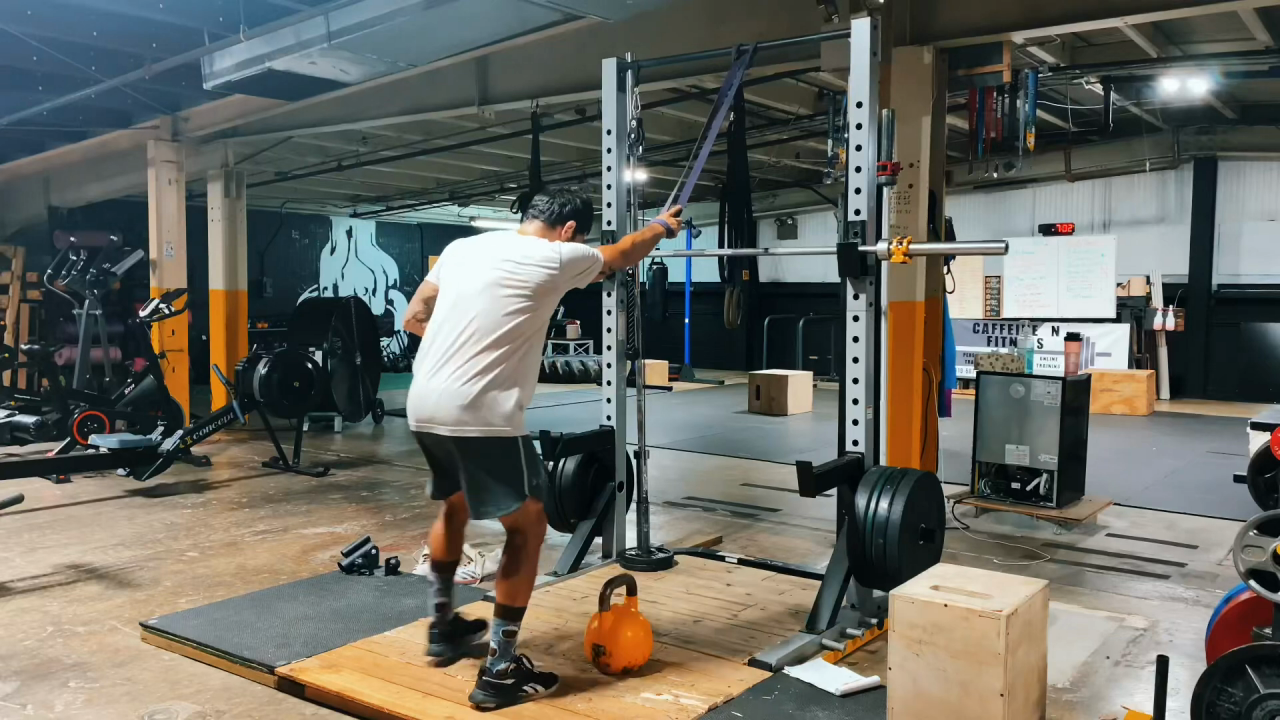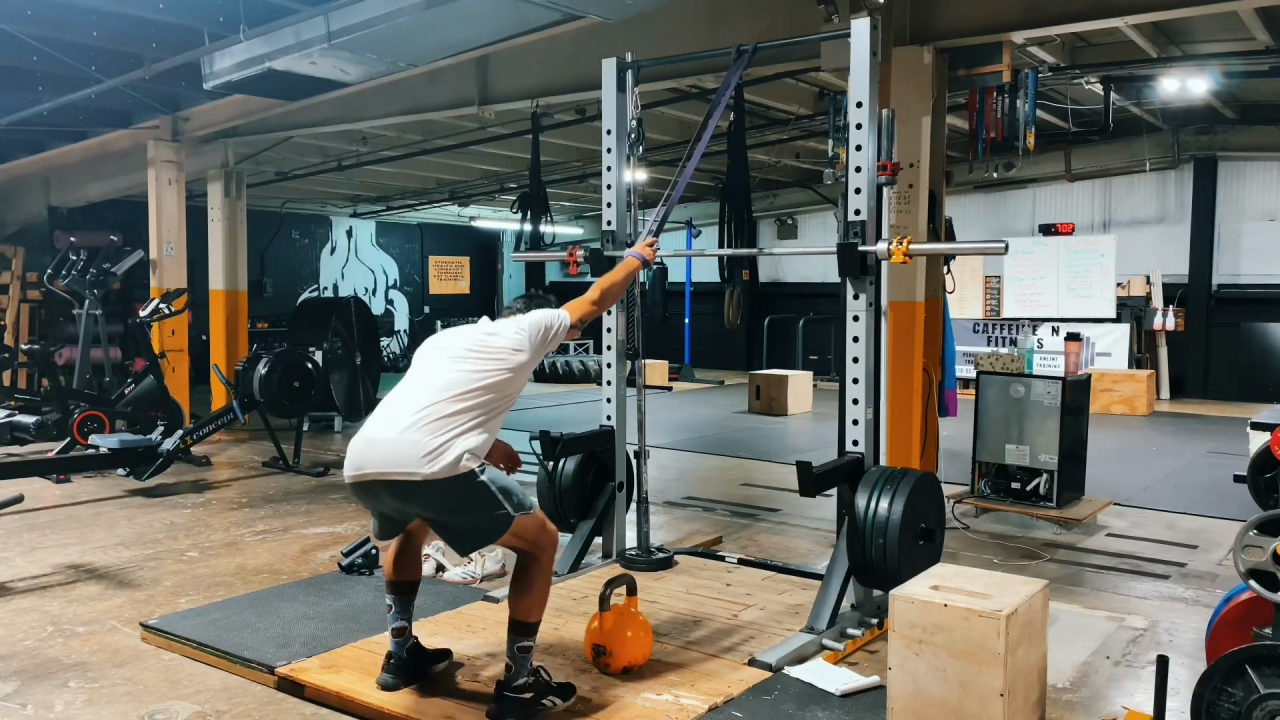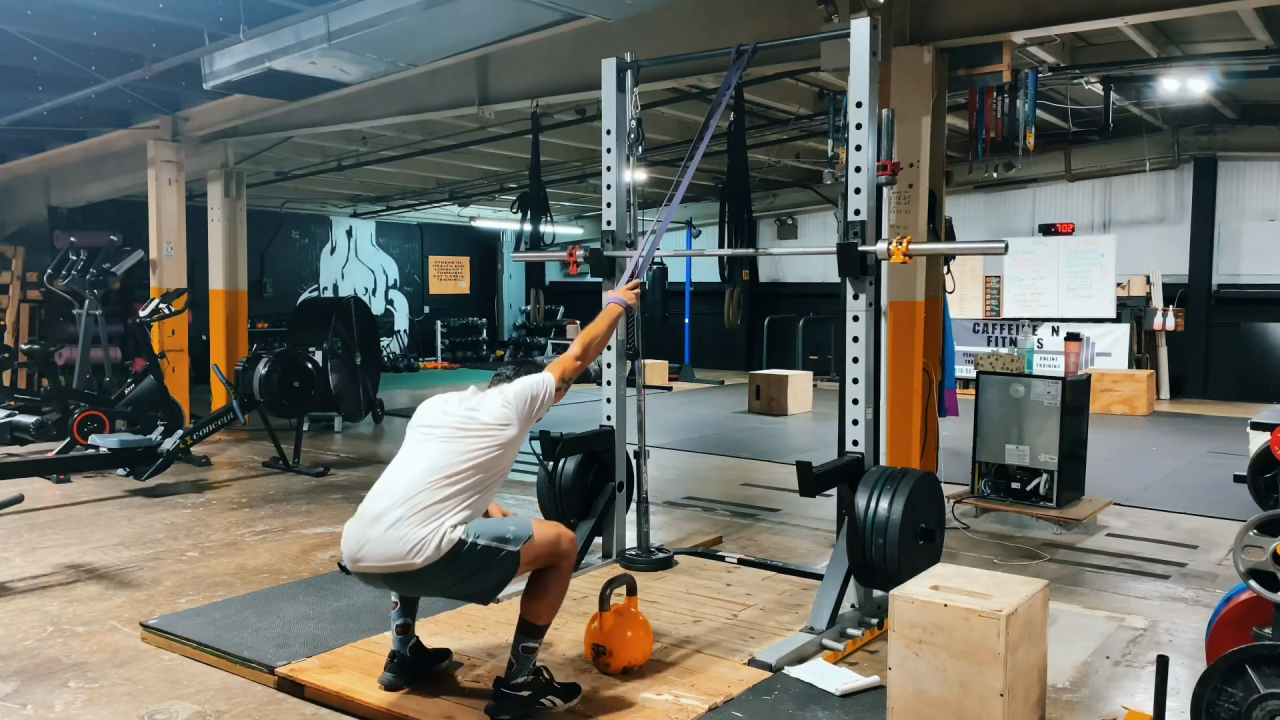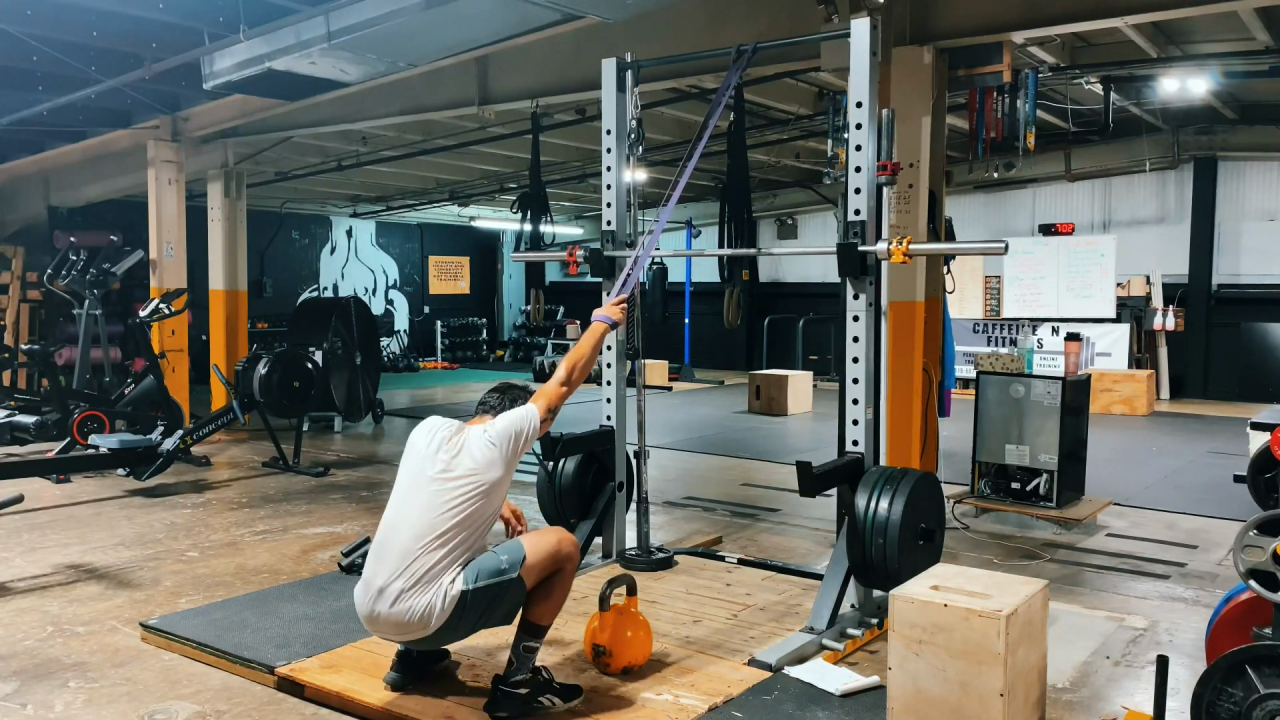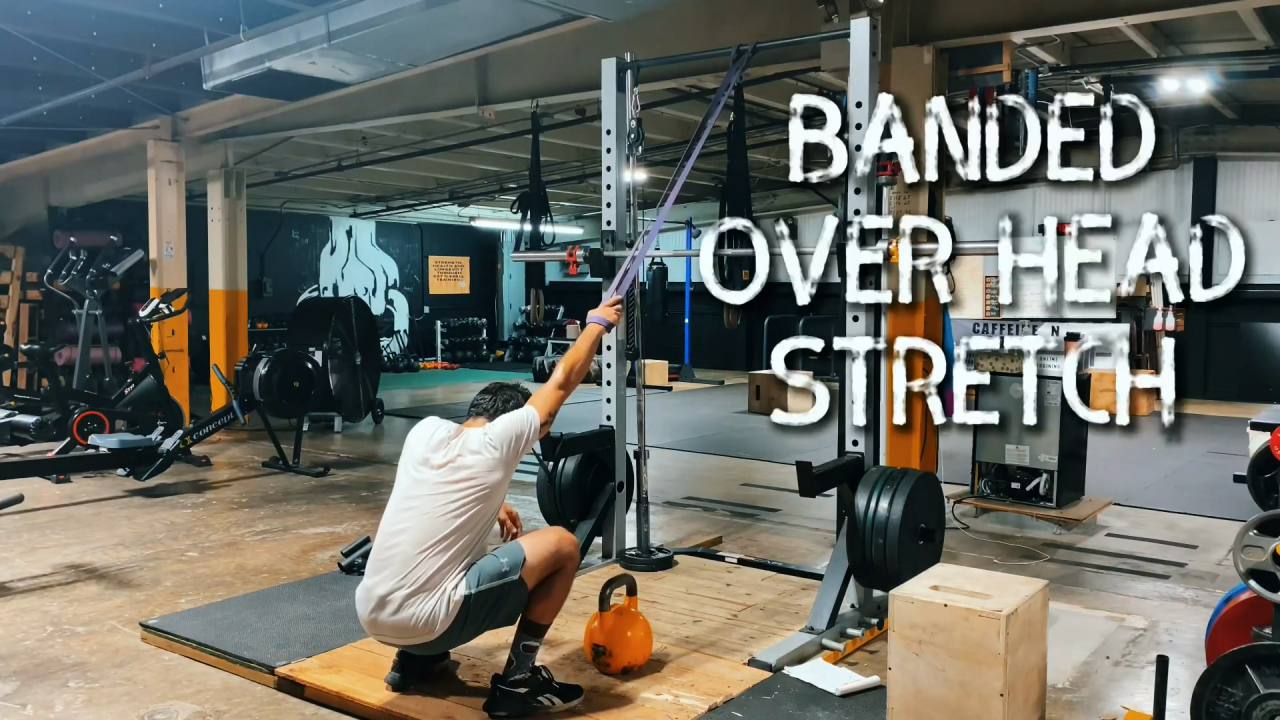
dt=0.7s
person 1, frame 1
left shoulder: (461, 248)
right shoulder: (554, 259)
left elbow: (415, 318)
right elbow: (621, 254)
right wrist: (661, 226)
left hip: (424, 403)
right hip: (483, 413)
left knee: (456, 506)
right knee: (526, 527)
left ankle: (444, 628)
right ankle: (499, 670)
person 1, frame 2
left shoulder: (444, 337)
right shoulder: (527, 331)
right elbow: (594, 300)
left wrist: (488, 445)
right wrist: (635, 259)
left hip: (361, 464)
right hip: (423, 467)
left knee: (409, 527)
right knee: (540, 540)
left ankle: (402, 655)
person 1, frame 3
left shoulder: (438, 402)
right shoulder: (514, 401)
right elbow: (578, 355)
left wrist: (483, 506)
right wrist: (618, 304)
left hip: (357, 553)
right hip: (412, 558)
right knee: (561, 545)
left ankle: (404, 654)
person 1, frame 4
left shoulder: (429, 429)
right shoulder: (498, 438)
right elbow: (563, 381)
right wrist: (603, 322)
left hip: (370, 611)
right hip: (422, 617)
right knee: (563, 545)
left ankle: (411, 657)
right ankle: (516, 684)
person 1, frame 5
left shoulder: (426, 430)
right shoulder: (497, 441)
right elbow: (560, 383)
right wrist: (597, 324)
left hip: (371, 615)
right hip: (426, 621)
right knee: (563, 545)
left ankle: (412, 660)
right ankle: (516, 683)
